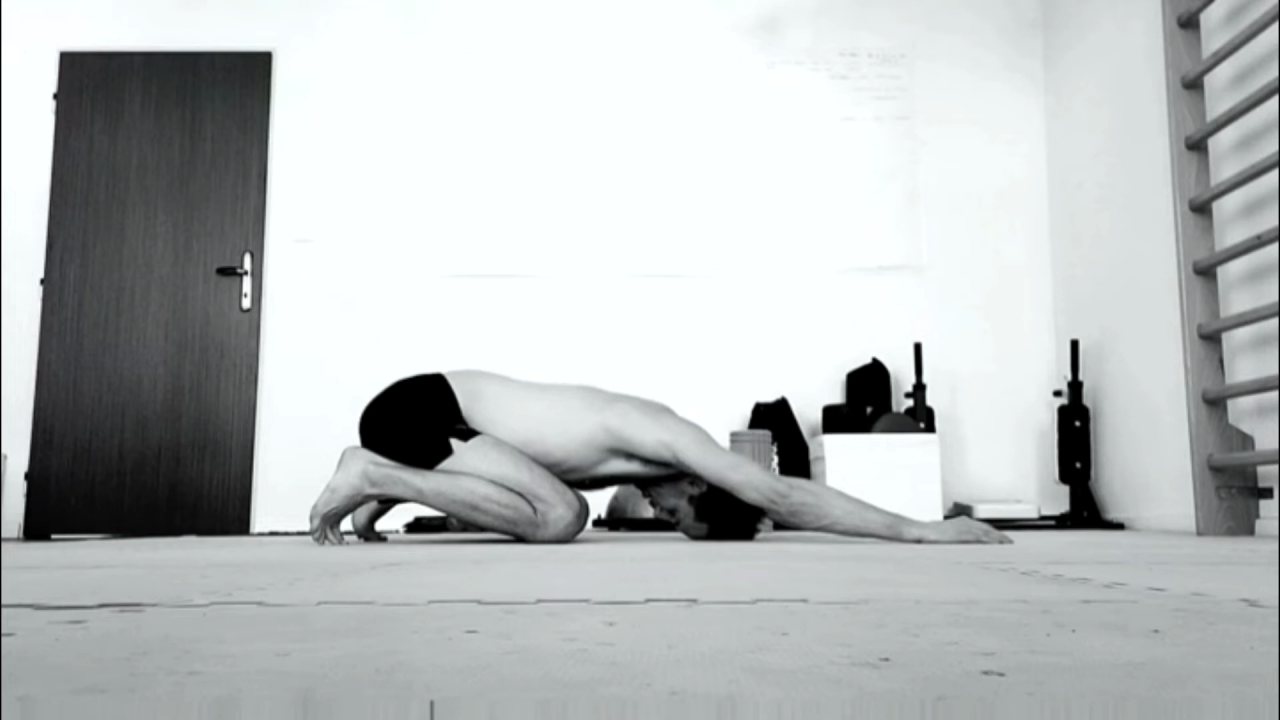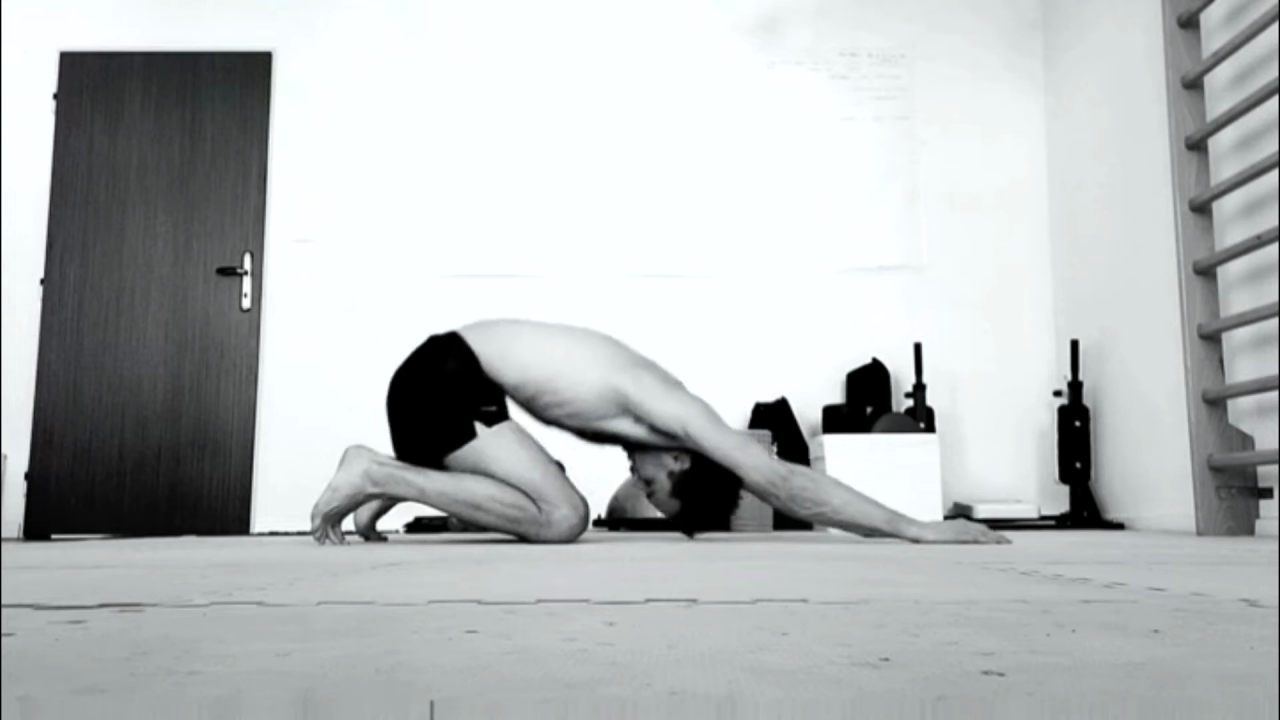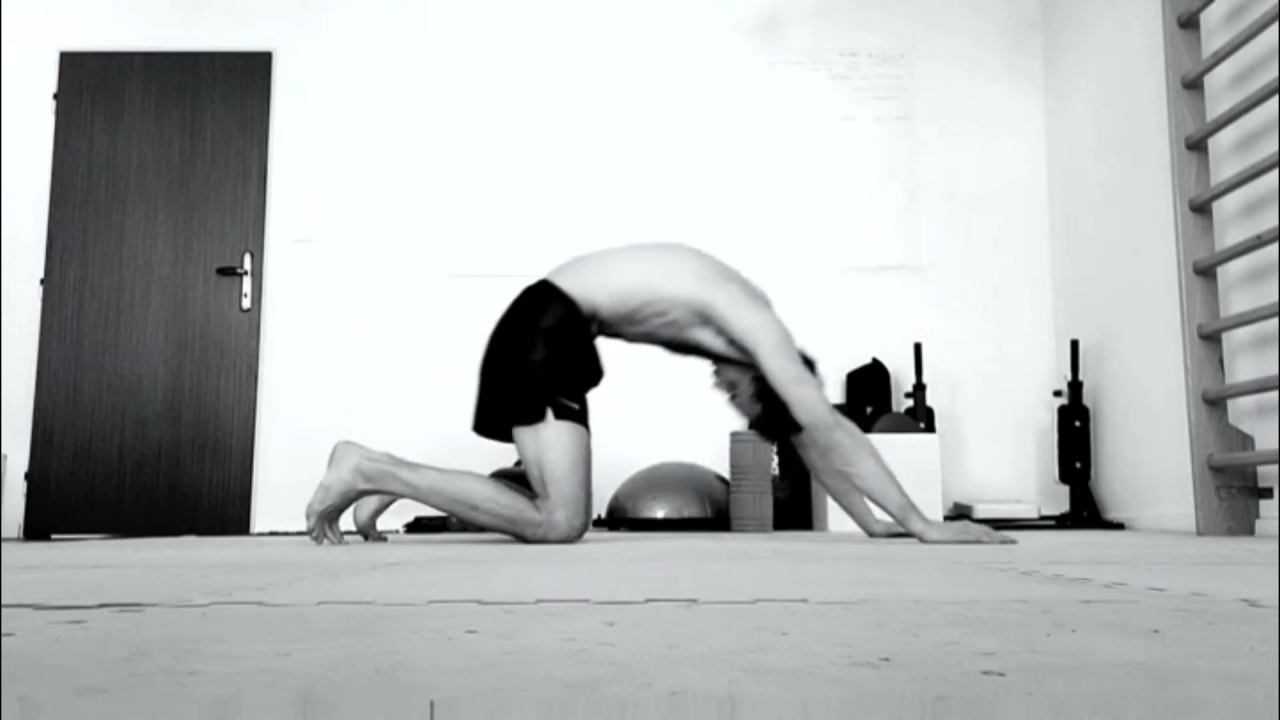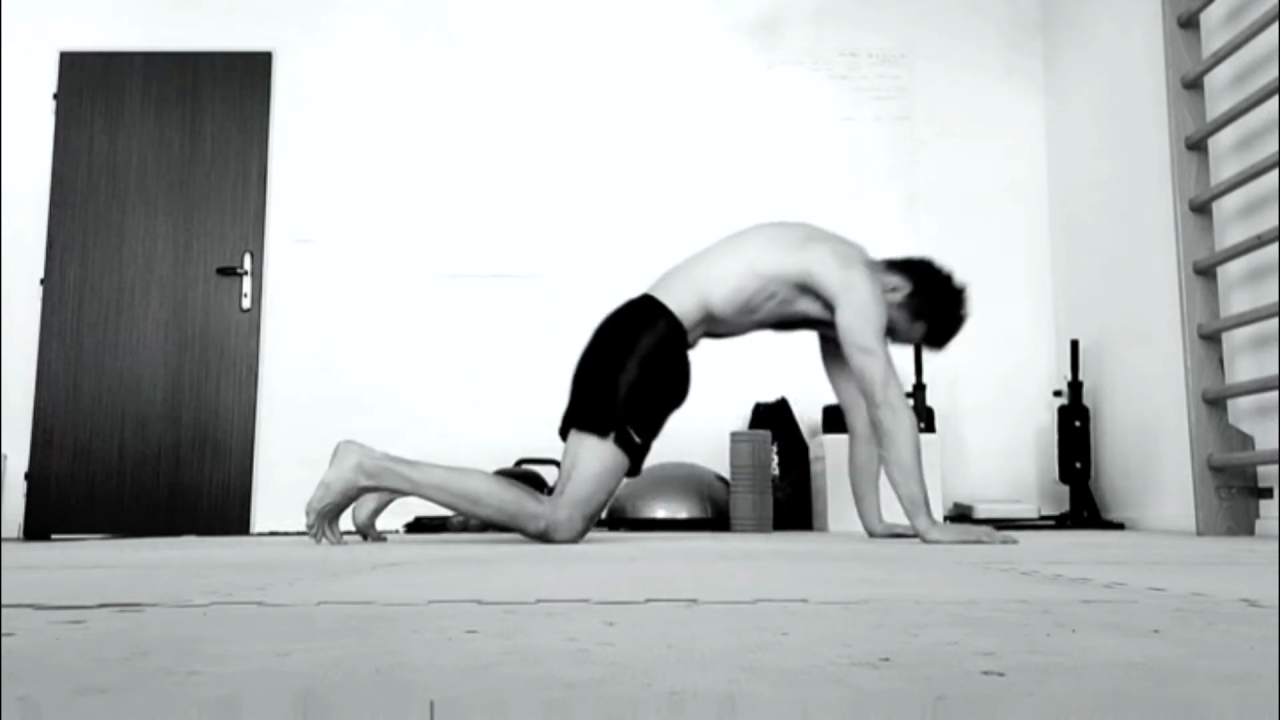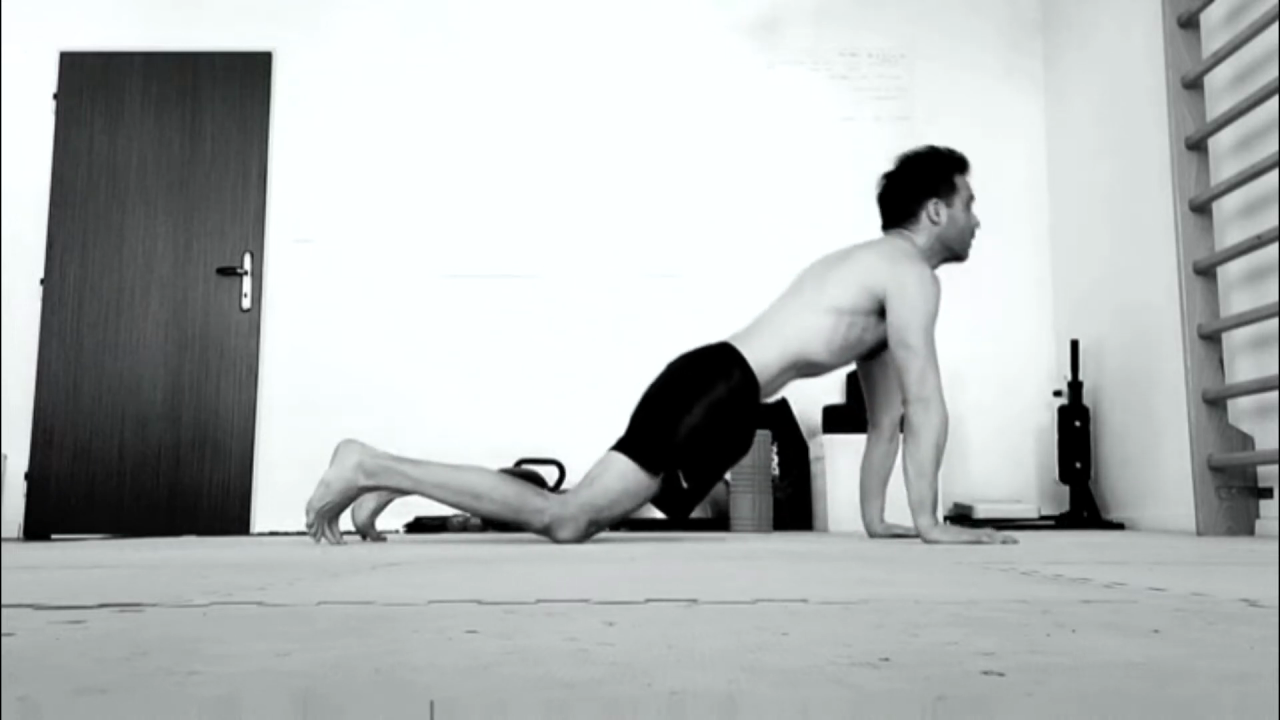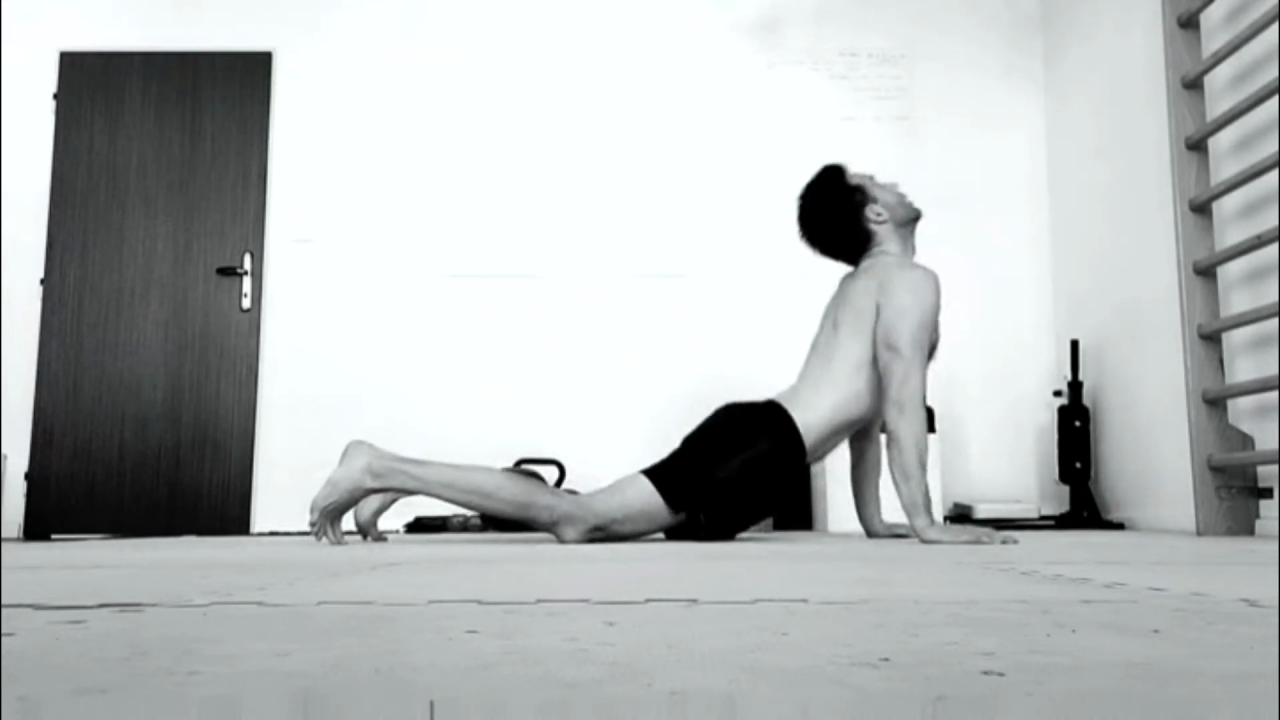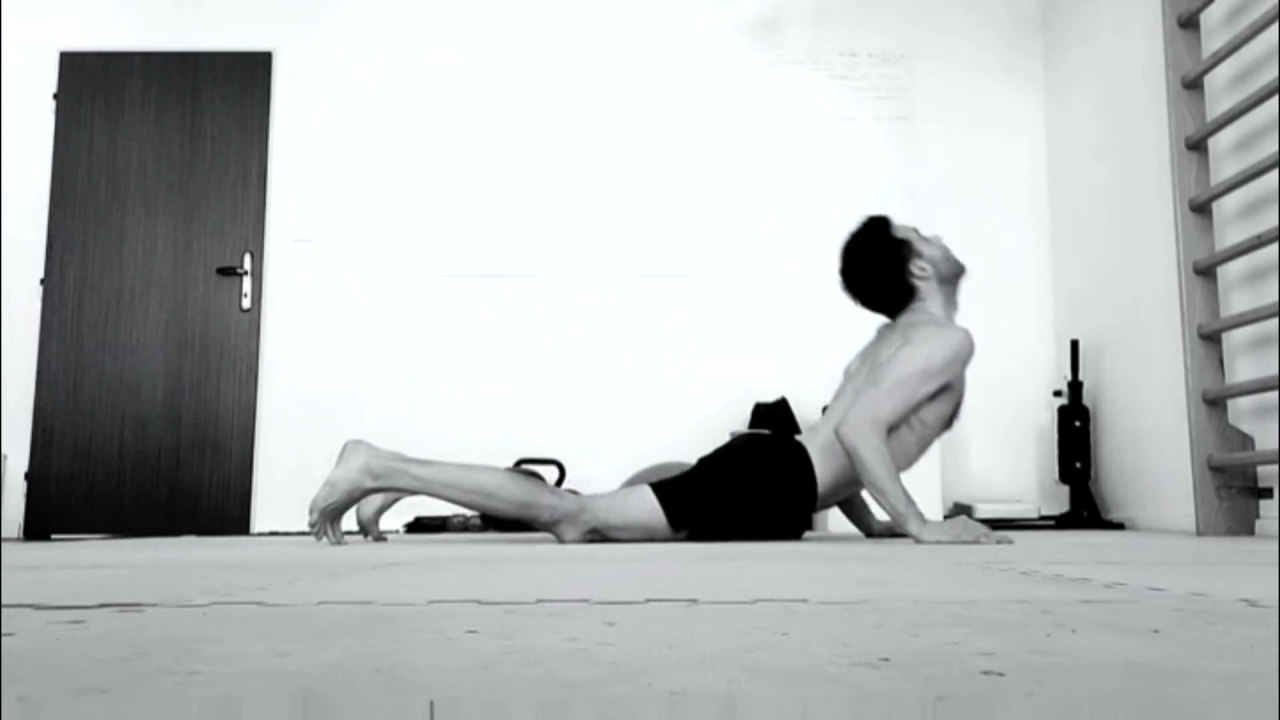
dt=0.5s
person 1, frame 1
left shoulder: (650, 434)
right shoulder: (668, 442)
left elbow: (780, 496)
right elbow: (783, 498)
left wrist: (905, 527)
right wrist: (916, 530)
left hip: (436, 405)
right hip: (416, 411)
left knee: (556, 509)
right knee: (555, 518)
left ankle: (386, 480)
right ankle: (375, 477)
person 1, frame 2
left shoulder: (658, 412)
right shoulder: (674, 413)
left elbow: (778, 483)
right elbow: (784, 482)
left wrist: (892, 527)
right wrist: (912, 528)
left hip: (455, 372)
right hip: (444, 376)
left knee: (545, 510)
right knee: (560, 519)
left ankle: (386, 482)
right ankle: (376, 477)
person 1, frame 3
left shoulder: (744, 329)
right shoulder: (757, 326)
left elbow: (812, 440)
right elbow: (828, 431)
left wrist: (872, 523)
right wrist: (918, 523)
left hip: (549, 330)
right hip: (545, 331)
left knee: (550, 509)
right knee: (559, 525)
left ankle: (378, 476)
right ankle: (370, 472)
person 1, frame 4
left shoulder: (833, 292)
right shoulder: (853, 279)
left elbow: (859, 413)
right elbow: (889, 407)
left wrist: (874, 522)
right wrist: (924, 522)
left hip: (647, 343)
right hip: (646, 341)
left knee: (564, 511)
right knee: (559, 522)
left ankle: (384, 476)
right ankle: (371, 470)
person 1, frame 5
left shoulder: (878, 271)
right shoulder: (910, 273)
left elbow: (884, 413)
right elbow: (925, 405)
left wrist: (875, 519)
right wrist: (928, 523)
left hip: (708, 384)
right hip: (717, 392)
left knee: (566, 510)
right knee: (566, 519)
left ankle: (382, 477)
right ankle: (373, 468)
person 1, frame 6
left shoulder: (864, 282)
right shoulder: (912, 281)
left elbow: (860, 407)
right elbow: (903, 405)
left wrist: (873, 519)
right wrist: (923, 521)
left hip: (752, 433)
right hip: (762, 446)
left knee: (573, 512)
right knee: (576, 520)
left ankle: (393, 475)
right ankle: (383, 471)
person 1, frame 7
left shoulder: (893, 337)
right shoulder: (947, 338)
right elbow: (859, 429)
left wrist: (872, 521)
right wrist: (917, 524)
left hip: (769, 463)
right hip: (772, 482)
left knee: (571, 511)
right knee: (575, 519)
left ankle: (390, 476)
right ankle: (382, 468)
